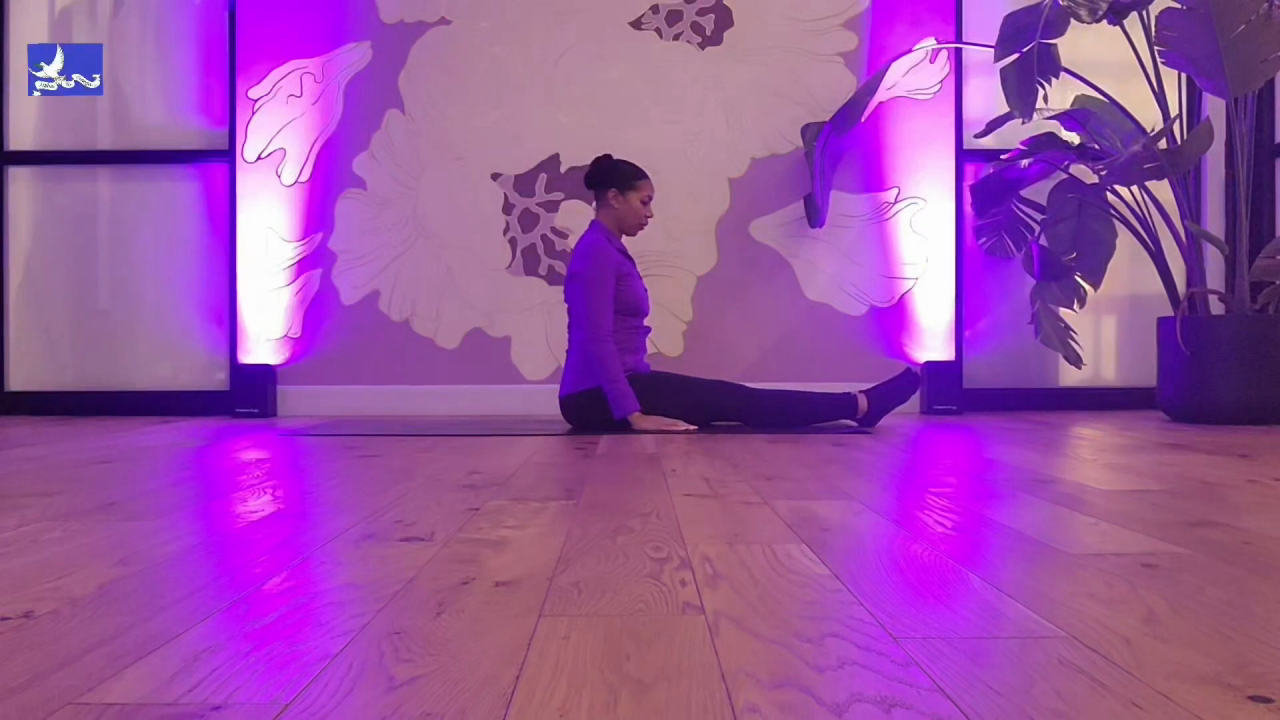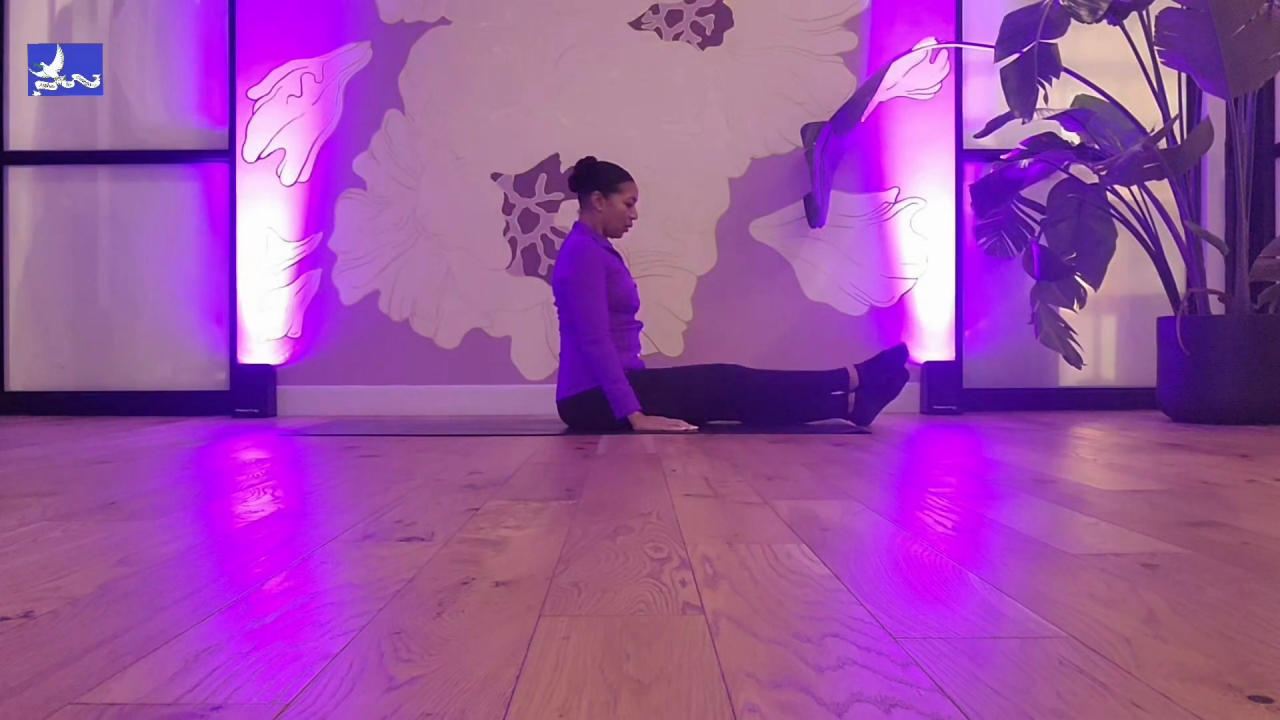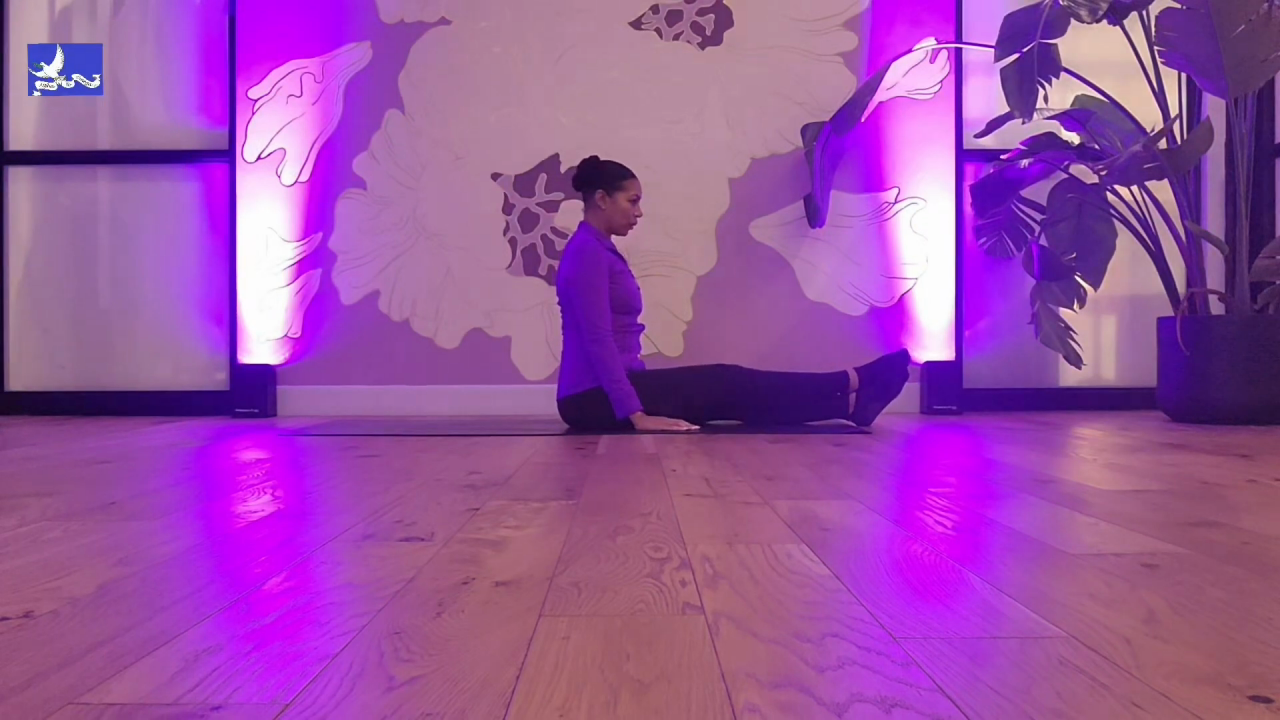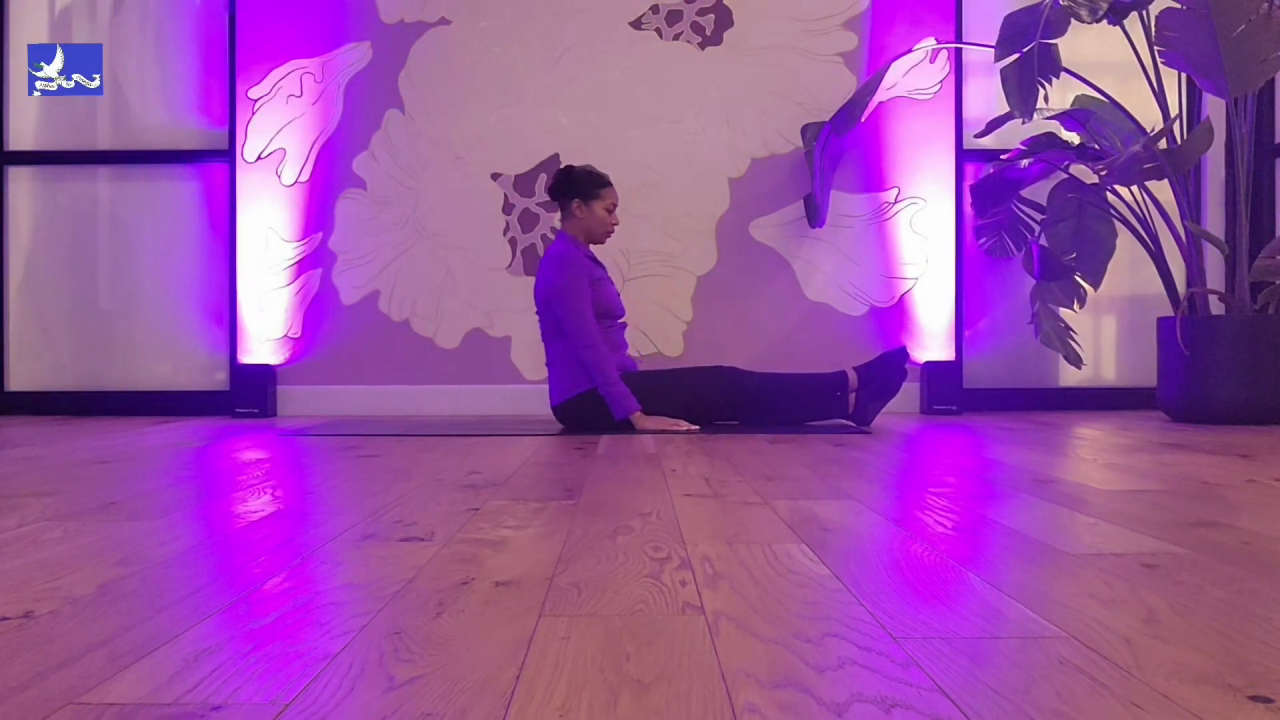
dt=0.7s
person 1, frame 1
left shoulder: (609, 250)
right shoulder: (596, 252)
right elbow: (597, 341)
left wrist: (641, 401)
right wrist: (635, 415)
left hip: (612, 392)
right hip: (597, 400)
left knee: (730, 398)
right knee: (732, 400)
left ankle: (856, 406)
right ankle: (860, 405)
person 1, frame 2
left shoulder: (596, 251)
right shoulder: (583, 252)
right elbow: (595, 341)
left wrist: (641, 401)
right wrist: (635, 414)
left hip: (605, 394)
right hip: (595, 400)
left knee: (730, 396)
right knee: (727, 382)
left ankle: (850, 404)
right ankle: (853, 378)
person 1, frame 3
left shoulder: (600, 251)
right shoulder: (587, 252)
right elbow: (597, 340)
left wrist: (643, 400)
right wrist: (636, 414)
left hip: (607, 394)
right hip: (595, 400)
left knee: (727, 392)
right knee: (727, 384)
left ankle: (850, 402)
right ankle: (851, 383)
person 1, frame 4
left shoulder: (576, 258)
right shoulder: (565, 261)
right elbow: (587, 346)
left wrist: (636, 401)
right wrist: (635, 415)
left hip: (599, 394)
right hip: (589, 402)
left knee: (724, 388)
right knee: (723, 385)
left ankle: (848, 397)
right ankle: (848, 386)
